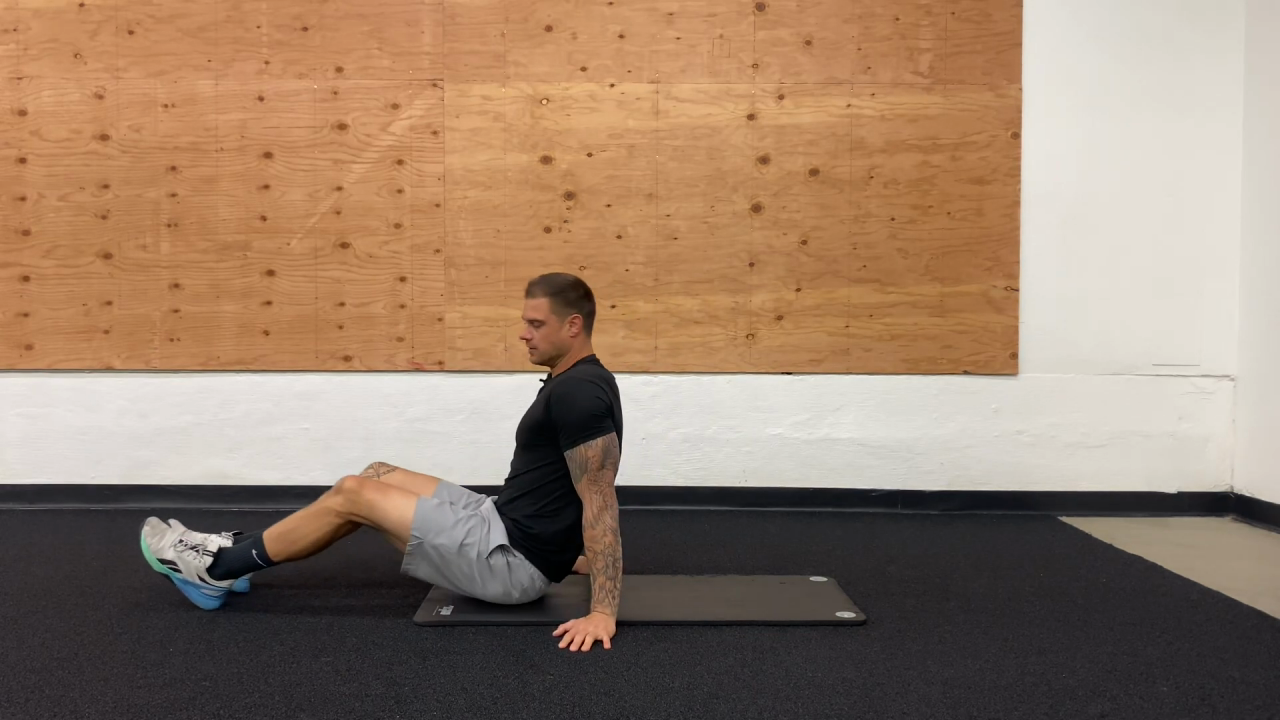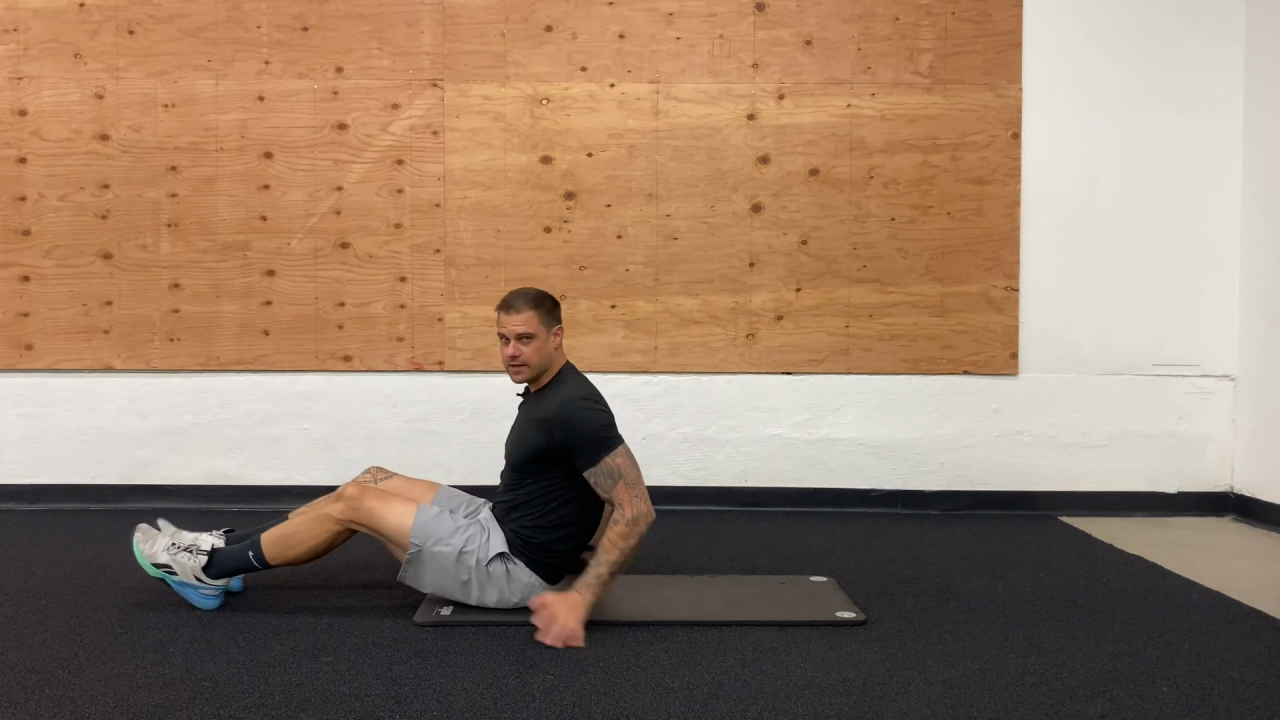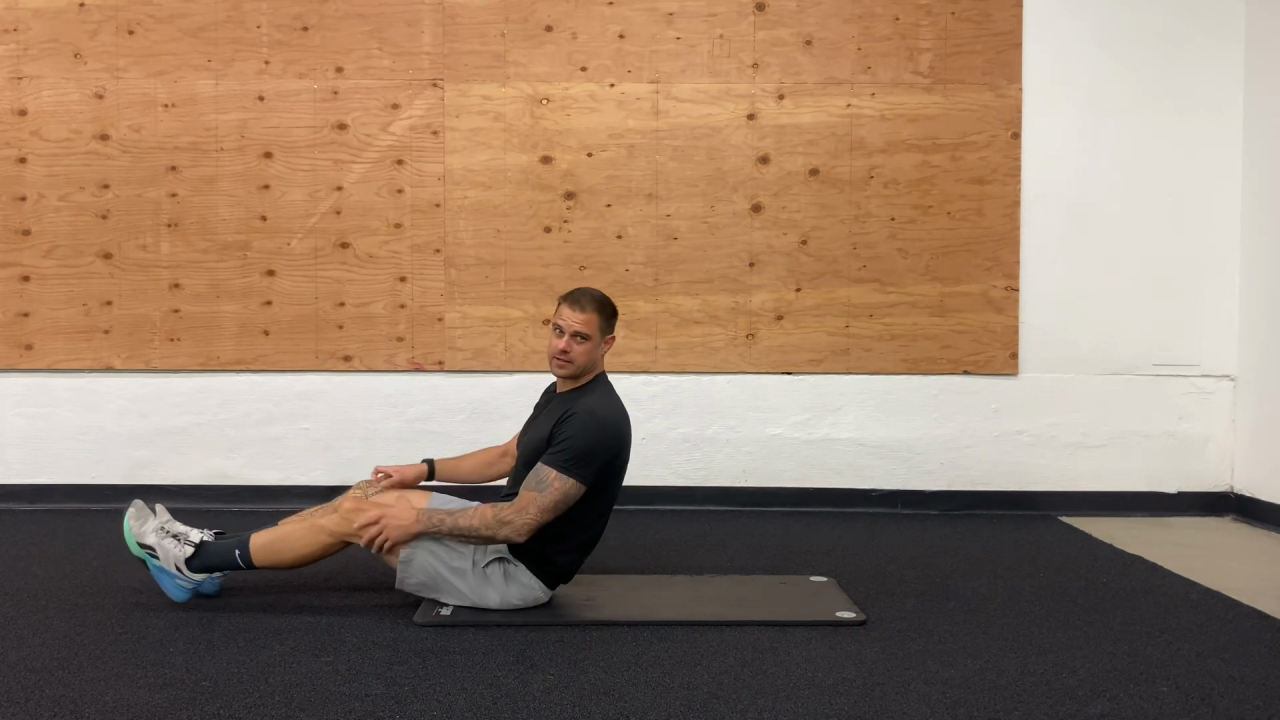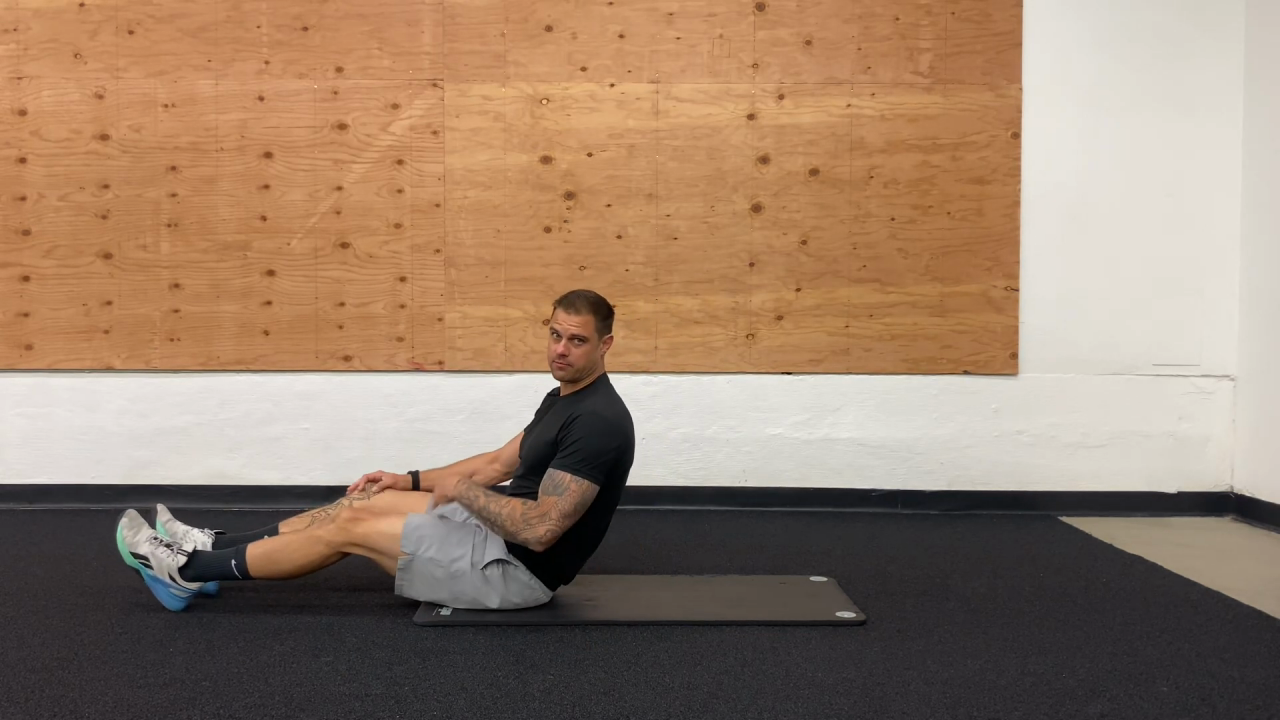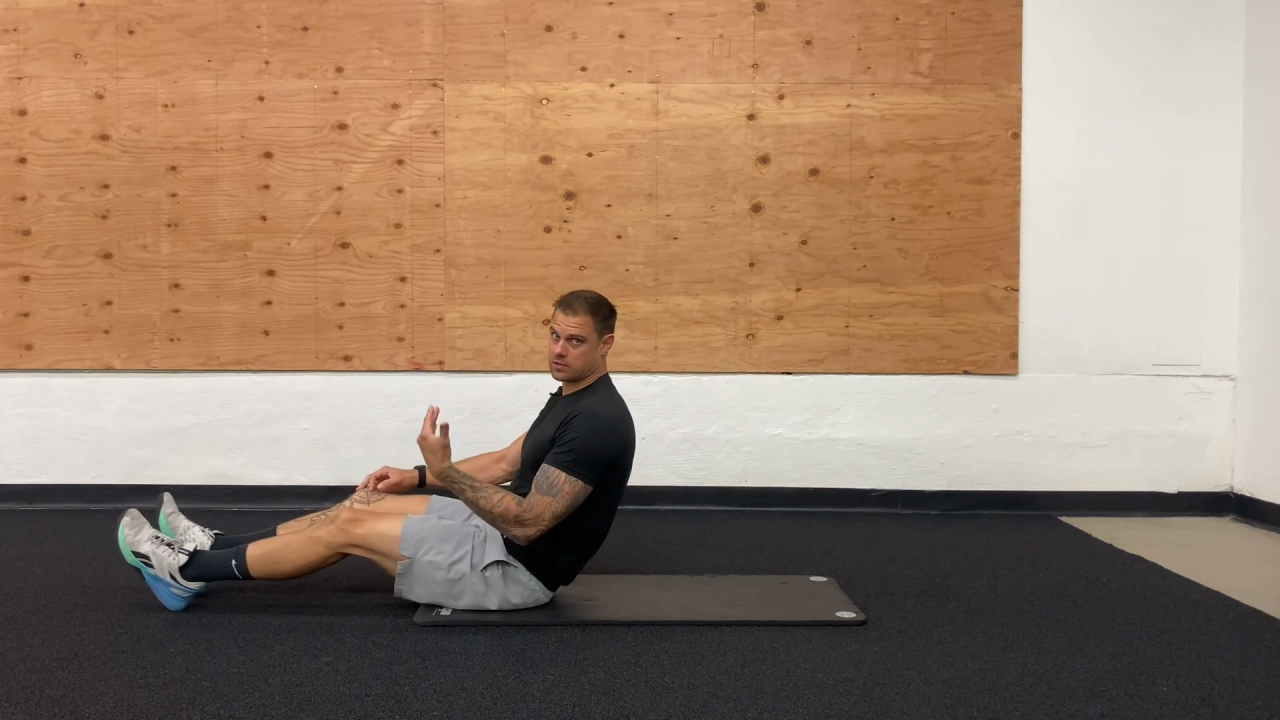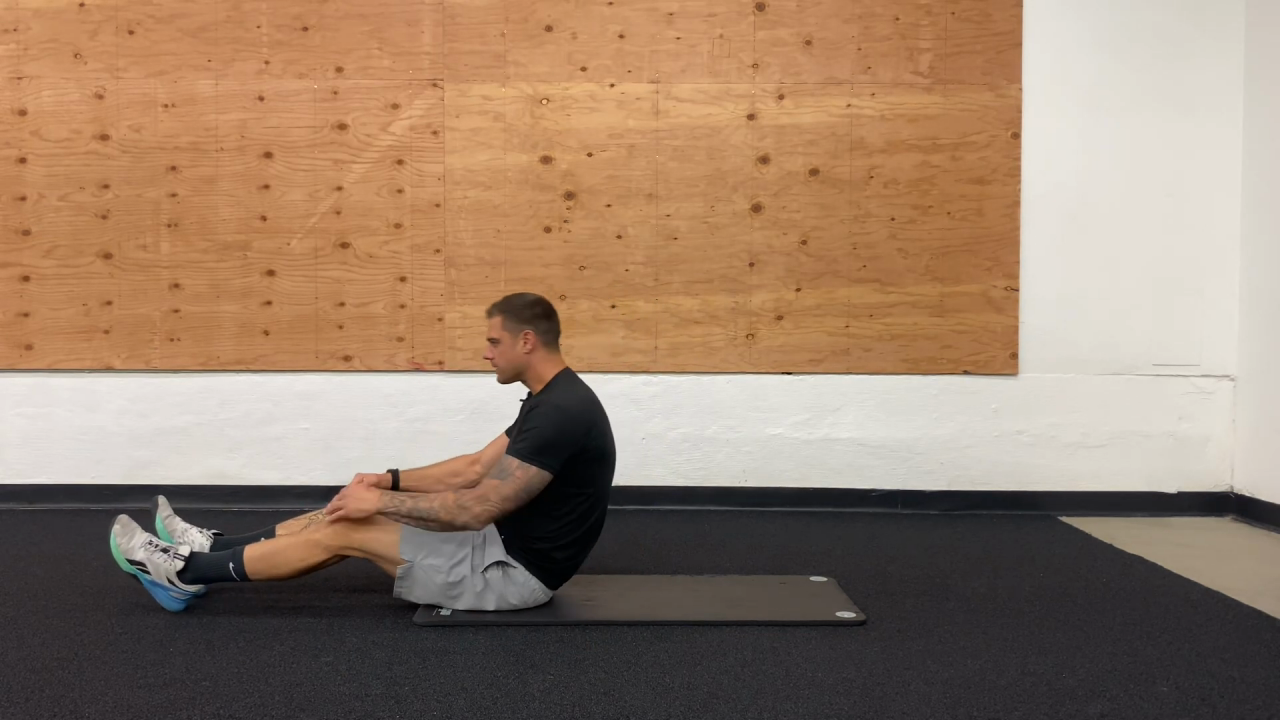
dt=0.4s
person 1, frame 1
left shoulder: (578, 392)
right shoulder: (580, 382)
left elbow: (601, 503)
right elbow: (587, 496)
left wrist: (603, 612)
right wrist: (567, 546)
left hip: (510, 559)
right hip: (505, 526)
left knee: (352, 494)
right knee: (377, 476)
left ankle: (215, 569)
right ankle: (233, 550)
person 1, frame 2
left shoulder: (572, 410)
right shoulder: (545, 390)
left elbow: (635, 507)
right elbow: (575, 489)
left wrist: (582, 598)
right wrist: (575, 549)
left hip: (515, 564)
right hip: (505, 527)
left knee: (356, 503)
right knee: (374, 483)
left ankle: (205, 569)
right ankle: (225, 547)
person 1, frame 3
left shoulder: (592, 419)
right shoulder: (562, 393)
left elbow: (517, 522)
right elbow: (510, 456)
left wrist: (419, 520)
right wrist: (424, 470)
left hip: (518, 570)
right hip: (506, 543)
left knee: (354, 519)
right knee: (366, 496)
left ankle: (193, 562)
right ankle: (210, 548)
person 1, frame 4
left shoulder: (597, 421)
right shoulder: (564, 398)
left elbow: (540, 530)
right elbow: (502, 463)
left wrist: (465, 492)
right wrist: (410, 481)
left hip: (517, 568)
right hip: (504, 536)
left knee: (351, 527)
right knee: (363, 500)
left ankle: (189, 571)
right ankle: (211, 548)
person 1, frame 5
left shoulder: (595, 421)
right shoulder: (571, 398)
left elbow: (526, 522)
right elbow: (508, 463)
left wrist: (445, 470)
right wrist: (417, 476)
left hip: (517, 568)
right hip: (506, 538)
left knee: (351, 527)
right knee: (365, 504)
left ankle: (187, 570)
right ankle: (212, 546)
person 1, frame 6
left shoulder: (560, 414)
right shoulder: (554, 400)
left elbow: (478, 509)
right elbow: (481, 470)
left wrist: (381, 502)
right wrist: (389, 480)
left hip: (516, 570)
right hip: (511, 542)
left knee: (346, 531)
right knee: (350, 509)
left ankle: (185, 572)
right ankle: (210, 548)
